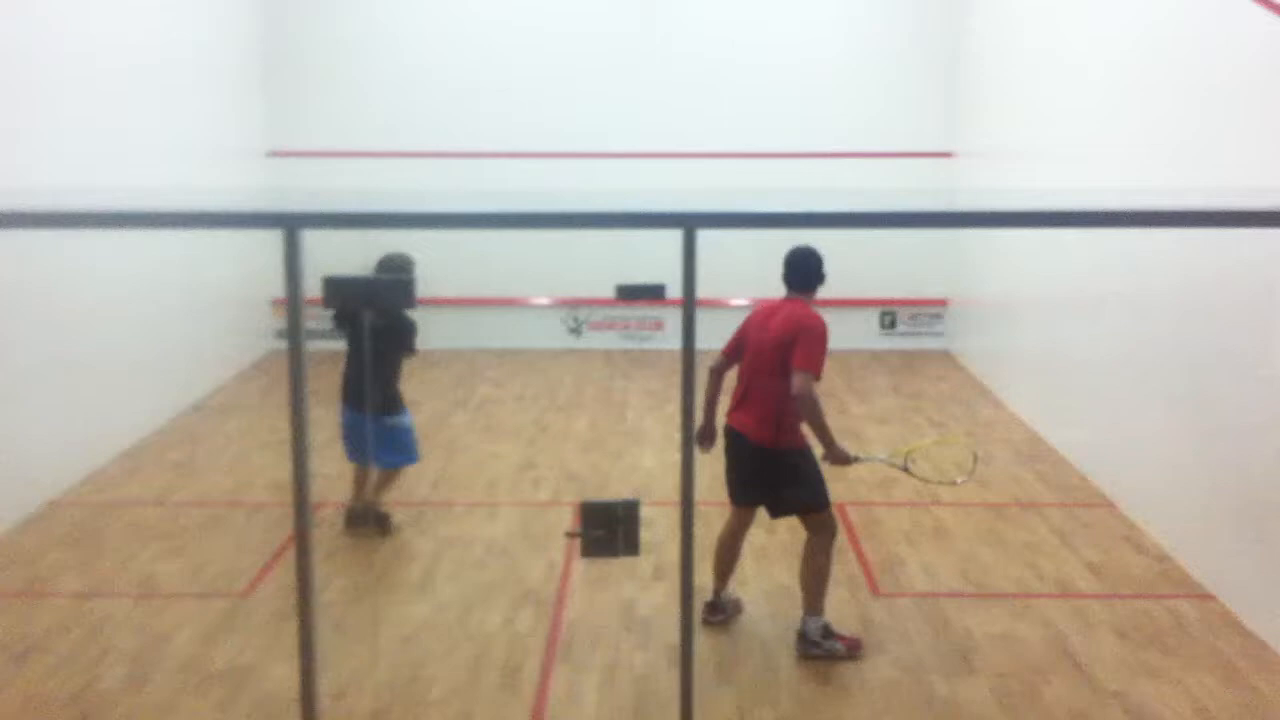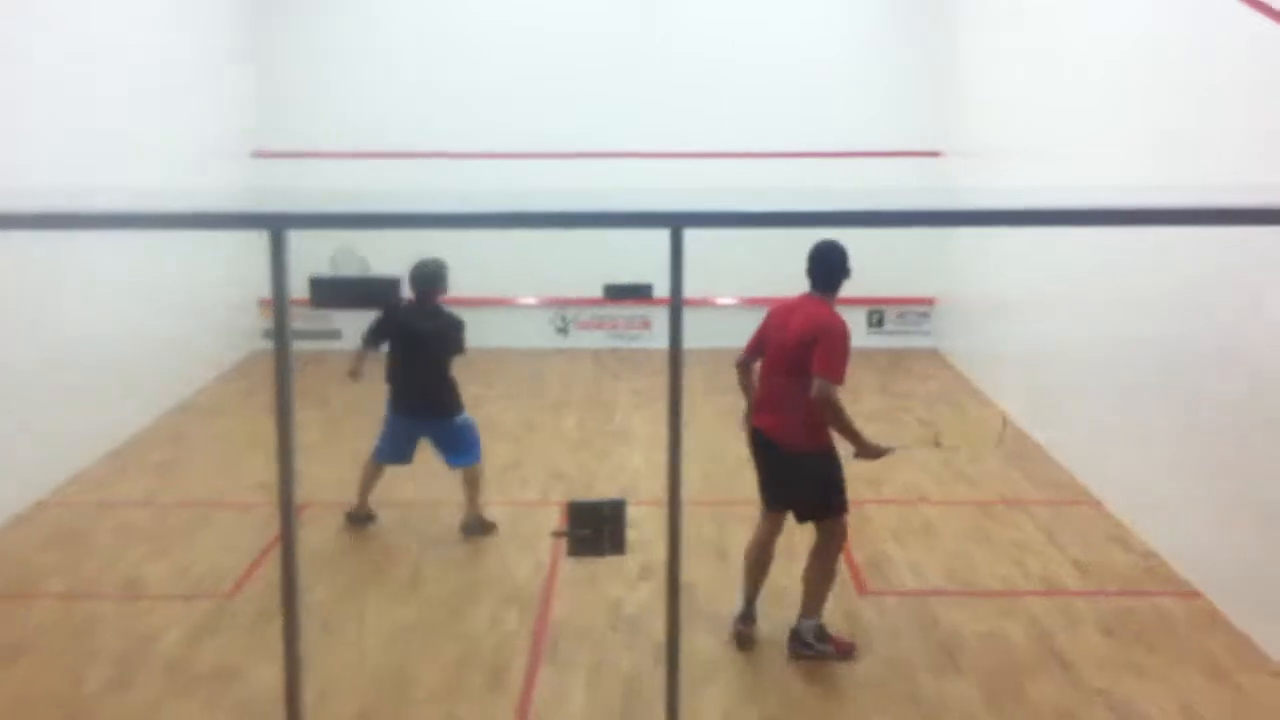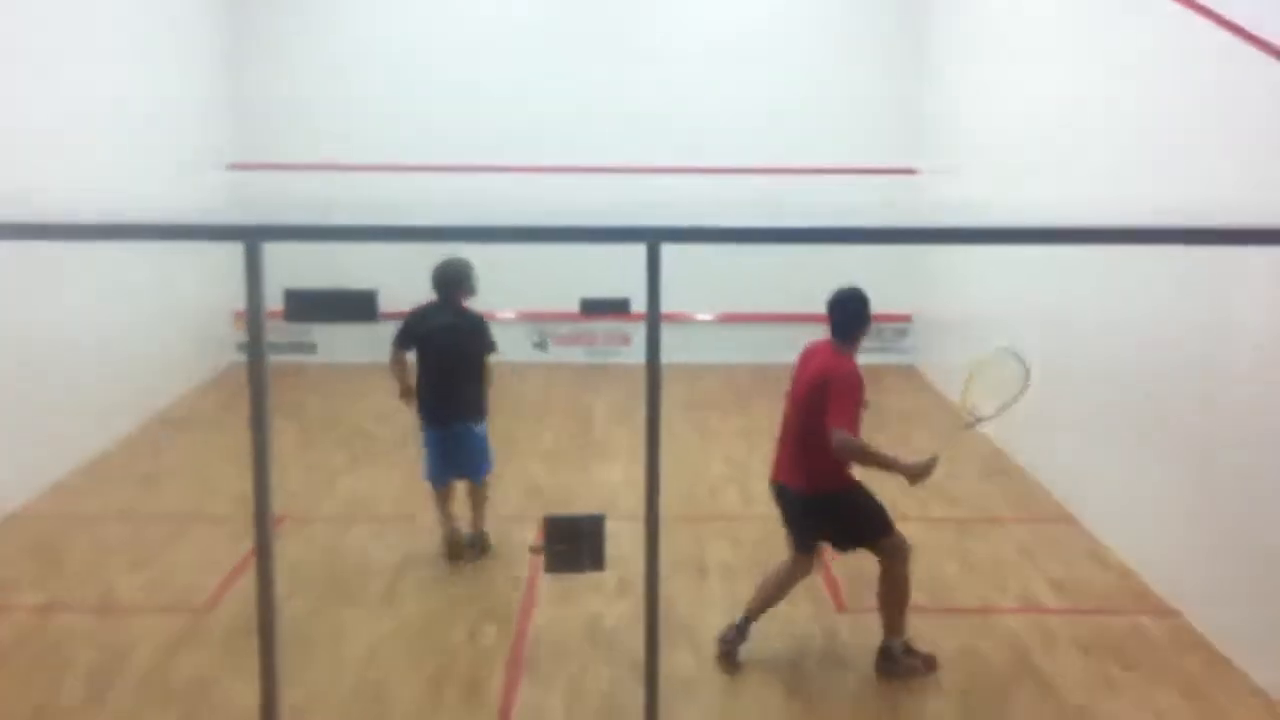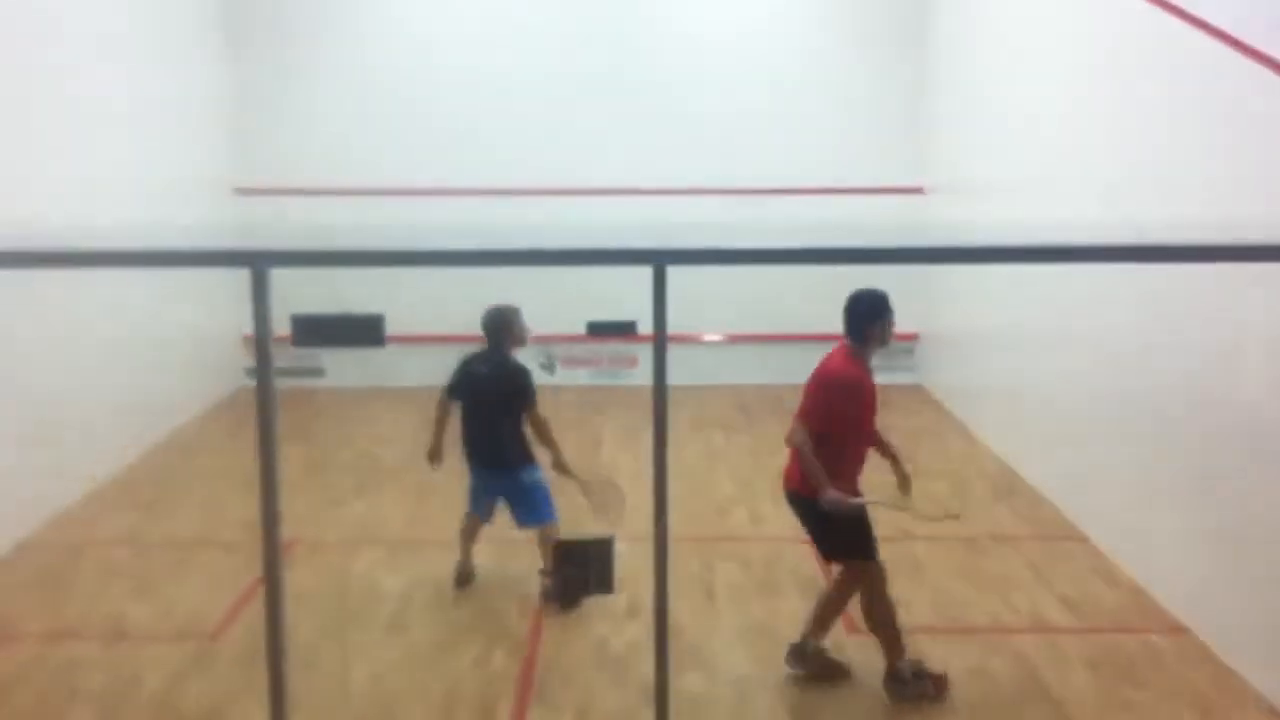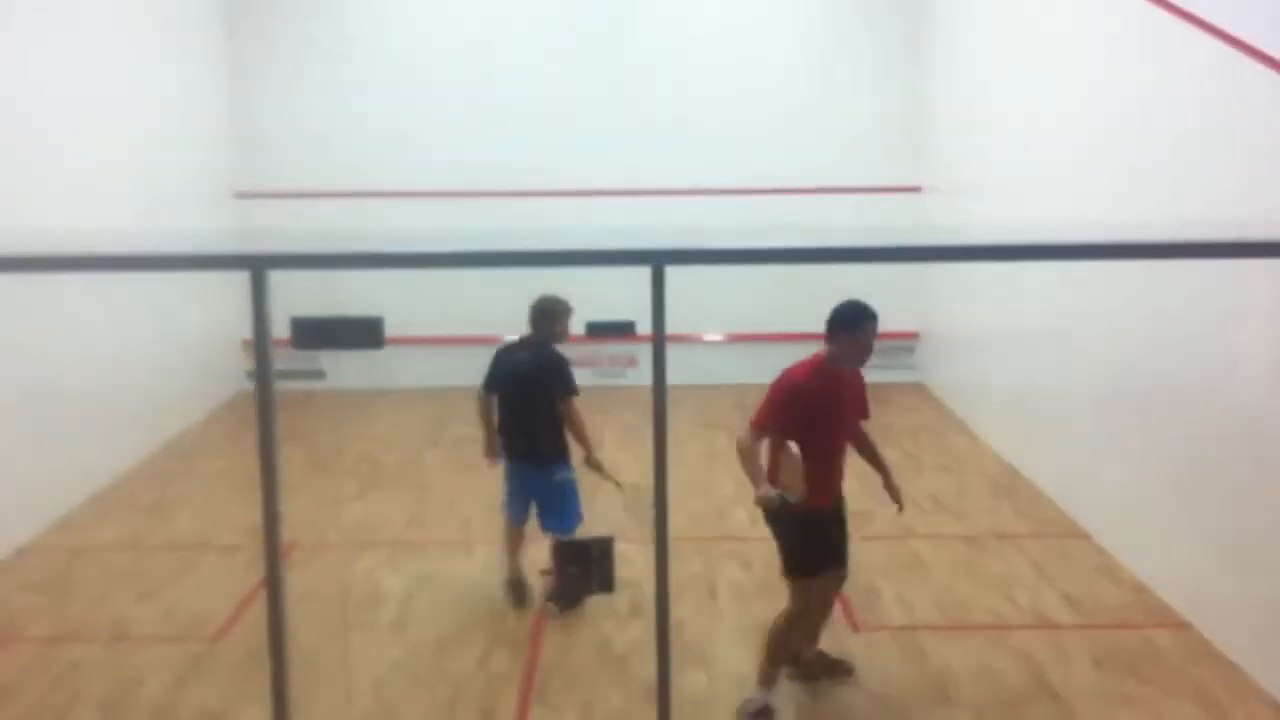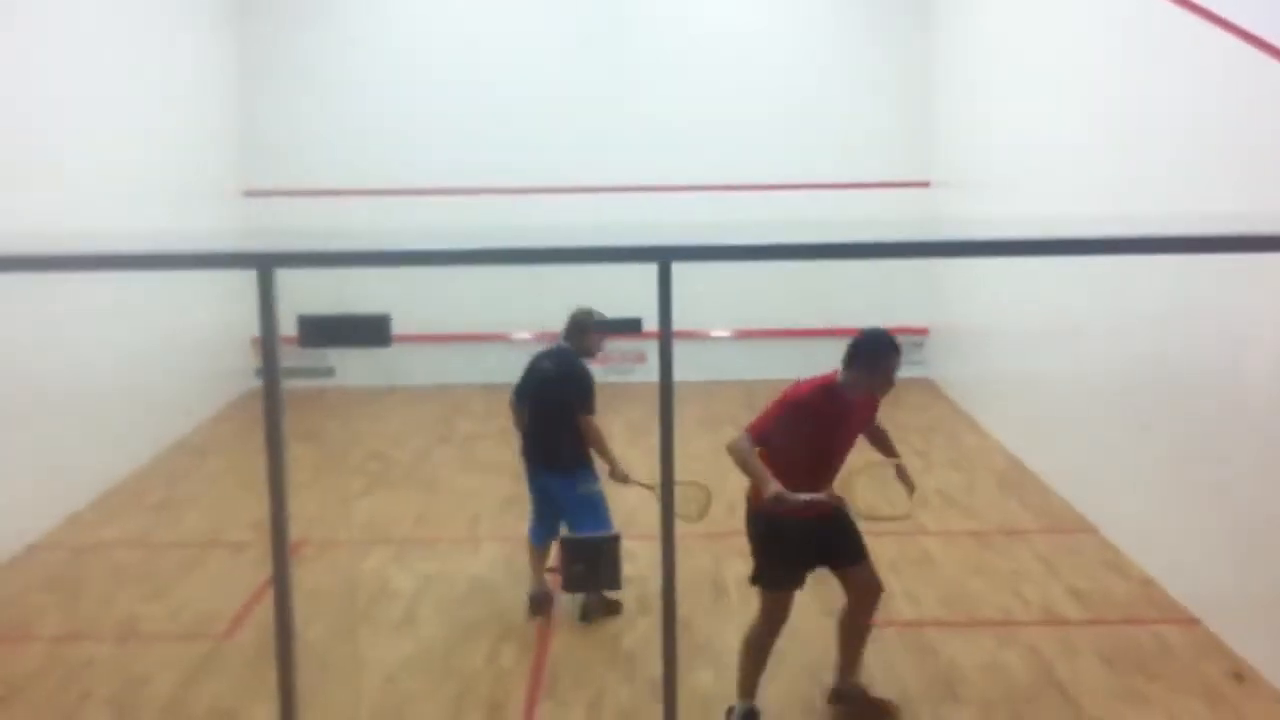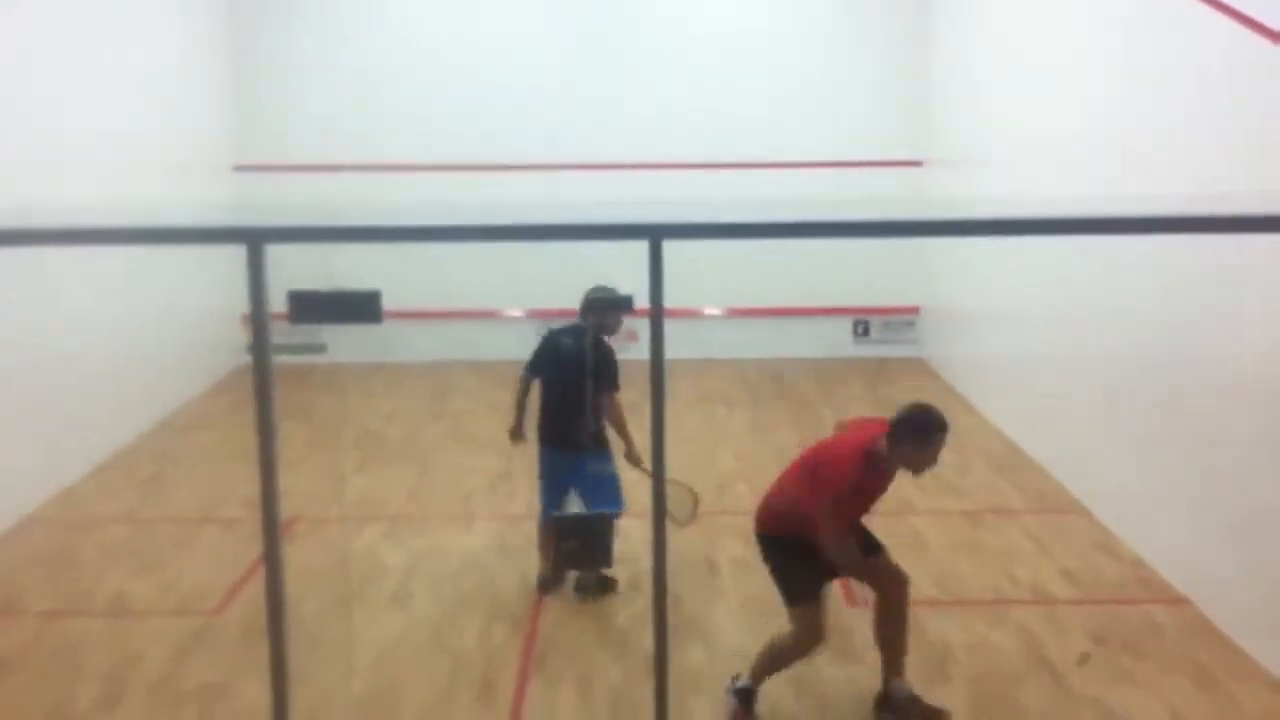
dt=0.3s
person 1, frame 1
left shoulder: (760, 314)
right shoulder: (811, 324)
left elbow: (717, 368)
right elbow: (802, 390)
left wrist: (708, 420)
right wrist: (830, 445)
left hip: (740, 433)
right hip: (778, 442)
left knee: (740, 518)
right knee: (822, 528)
left ankle: (717, 601)
right ankle: (813, 631)
person 1, frame 2
left shoulder: (780, 311)
right shoulder: (832, 326)
left elbow: (743, 362)
right elbow: (822, 396)
left wrist: (754, 406)
right wrist: (859, 442)
left hip: (765, 434)
right hip: (804, 444)
left knee: (770, 524)
right knee: (832, 533)
left ankle: (747, 615)
right ankle: (807, 631)
person 1, frame 3
left shoulder: (814, 352)
right shoulder: (845, 372)
right elbow: (843, 443)
right wrist: (902, 467)
left hip: (788, 479)
right hip: (822, 485)
left knee: (800, 560)
right knee: (895, 551)
left ankle: (737, 631)
right ankle: (894, 651)
person 1, frame 4
left shoulder: (852, 364)
right shoulder: (840, 374)
right elbow: (797, 436)
left wrist: (893, 459)
right wrist: (825, 489)
left hip: (831, 489)
right hip: (818, 492)
left knee: (857, 570)
right knee: (872, 575)
left ankle: (807, 649)
right ankle: (901, 672)
person 1, frame 5
left shoulder: (854, 380)
right shoulder: (796, 381)
right elbow: (750, 436)
left wrist: (884, 474)
right wrist: (760, 484)
left hip: (828, 499)
right hip: (791, 504)
left knee: (830, 579)
right knee: (805, 599)
left ankle: (802, 655)
person 1, frame 6
left shoulder: (866, 398)
right shoulder: (803, 399)
right elbow: (740, 443)
left wrist: (896, 461)
right wrist: (768, 484)
left hip: (822, 504)
right hip: (777, 511)
left knee: (868, 588)
right knee: (774, 613)
left ankle: (847, 687)
person 1, frame 7
left shoulder: (881, 437)
right shoulder: (851, 471)
right elbow: (833, 544)
left hip: (819, 522)
right hip: (786, 528)
left knee: (895, 584)
right knee: (808, 629)
left ankle: (895, 694)
right ankle: (745, 688)
person 2, frame 1
left shoulder: (355, 306)
right shoulder: (403, 323)
left elbow: (339, 322)
left hip: (353, 396)
right hip: (383, 401)
left knee: (363, 455)
right knee: (401, 458)
left ankle: (358, 506)
right ankle: (369, 504)
person 2, frame 2
left shoulder: (393, 316)
right shoulder: (452, 324)
left elbow: (367, 346)
left wrist: (357, 365)
left hip: (403, 404)
right hip: (442, 406)
left knee: (381, 456)
right knee: (469, 456)
left ankle: (360, 508)
right ankle: (473, 517)
person 2, frame 3
left shoulder: (418, 317)
right shoulder: (472, 323)
left elbow: (397, 352)
right elbow: (483, 367)
left wrist: (405, 384)
right wrist: (482, 393)
left hip: (431, 410)
right hip: (466, 410)
left knee: (439, 474)
right knee: (477, 472)
left ankle: (450, 534)
right ankle: (476, 533)
person 2, frame 4
left shoulder: (469, 365)
right shoulder: (516, 373)
left elbow: (444, 403)
right elbow: (534, 419)
left wrist: (436, 443)
right wrist: (556, 453)
left hip: (478, 456)
right hip: (513, 459)
left knee: (477, 510)
right knee: (544, 518)
left ankle: (464, 565)
right ankle: (553, 582)
person 2, frame 5
left shoulder: (504, 354)
right shoulder: (554, 361)
left elbow: (484, 399)
right elbow: (568, 411)
left wrist: (490, 438)
right wrist: (589, 451)
left hip: (514, 451)
right hip: (547, 456)
left knee: (515, 514)
right knee: (561, 523)
left ankle: (514, 576)
right ankle: (559, 584)
person 2, frame 6
left shoulder: (539, 361)
right shoulder: (578, 373)
left elbow: (516, 404)
right elbow: (586, 425)
right wrist: (612, 464)
left hip: (536, 460)
right hip: (569, 465)
left knee: (542, 526)
right knee: (593, 530)
left ankle: (538, 589)
right ankle: (592, 598)
person 2, frame 7
left shoulder: (553, 339)
right shoulder: (602, 352)
left elbow: (525, 381)
right elbow: (609, 404)
left wrist: (518, 420)
right wrist: (630, 445)
left hip: (551, 439)
right hip: (587, 443)
left knee: (551, 509)
right knee: (605, 508)
left ankle: (547, 572)
right ankle: (590, 576)
